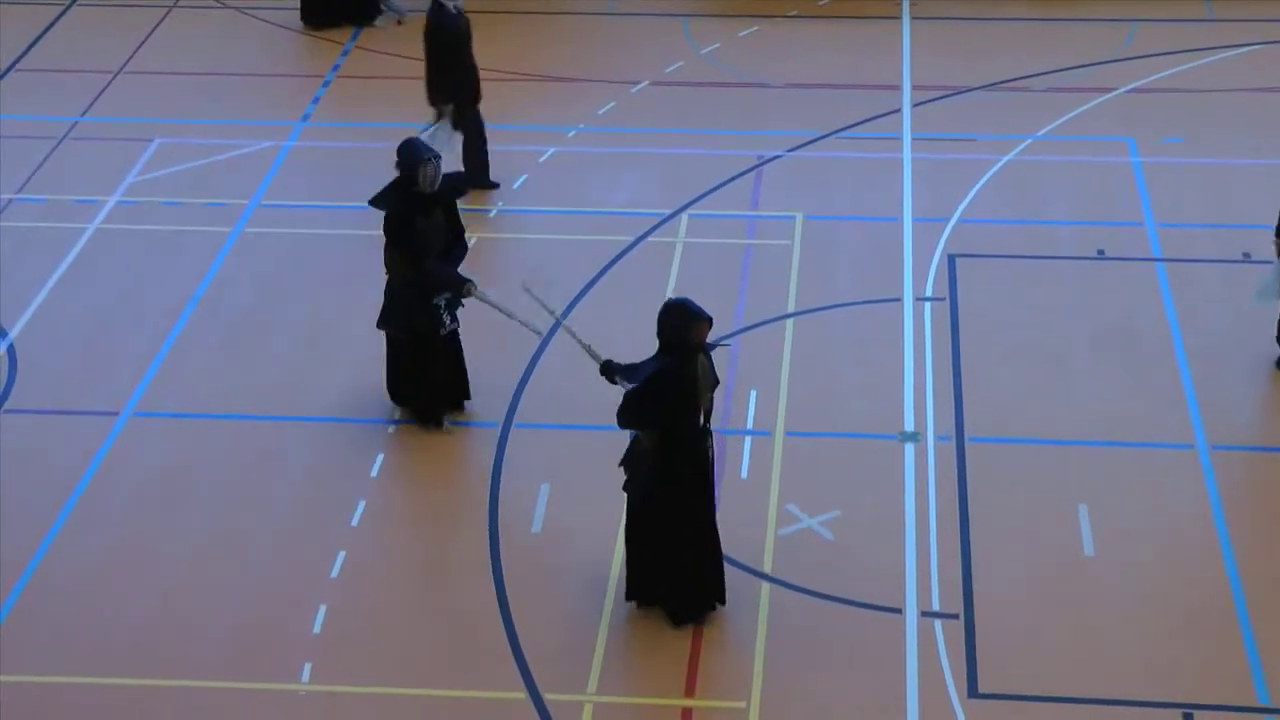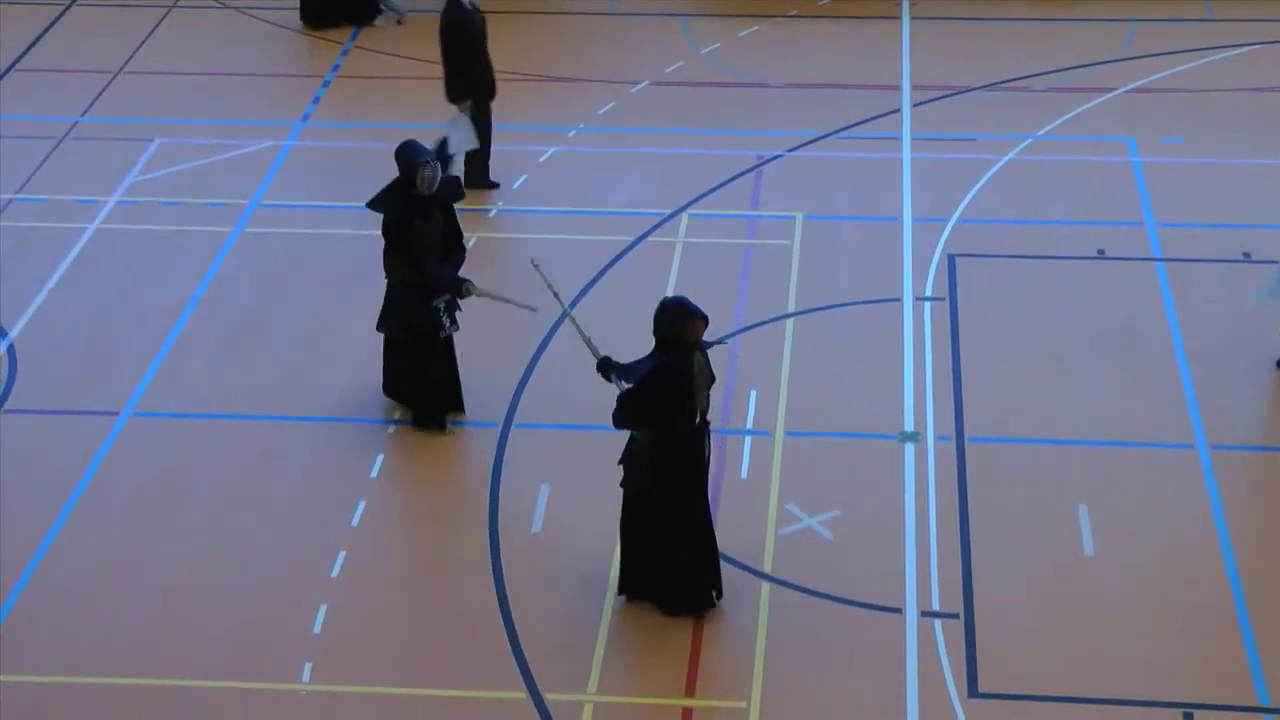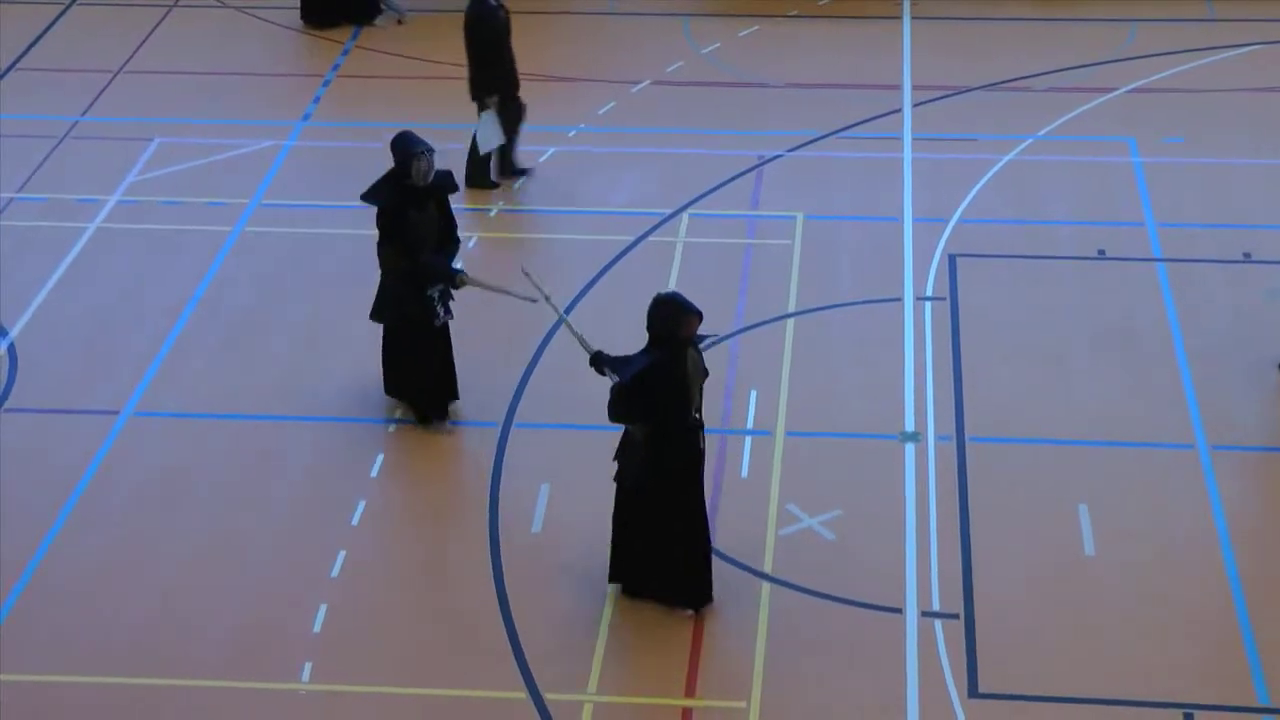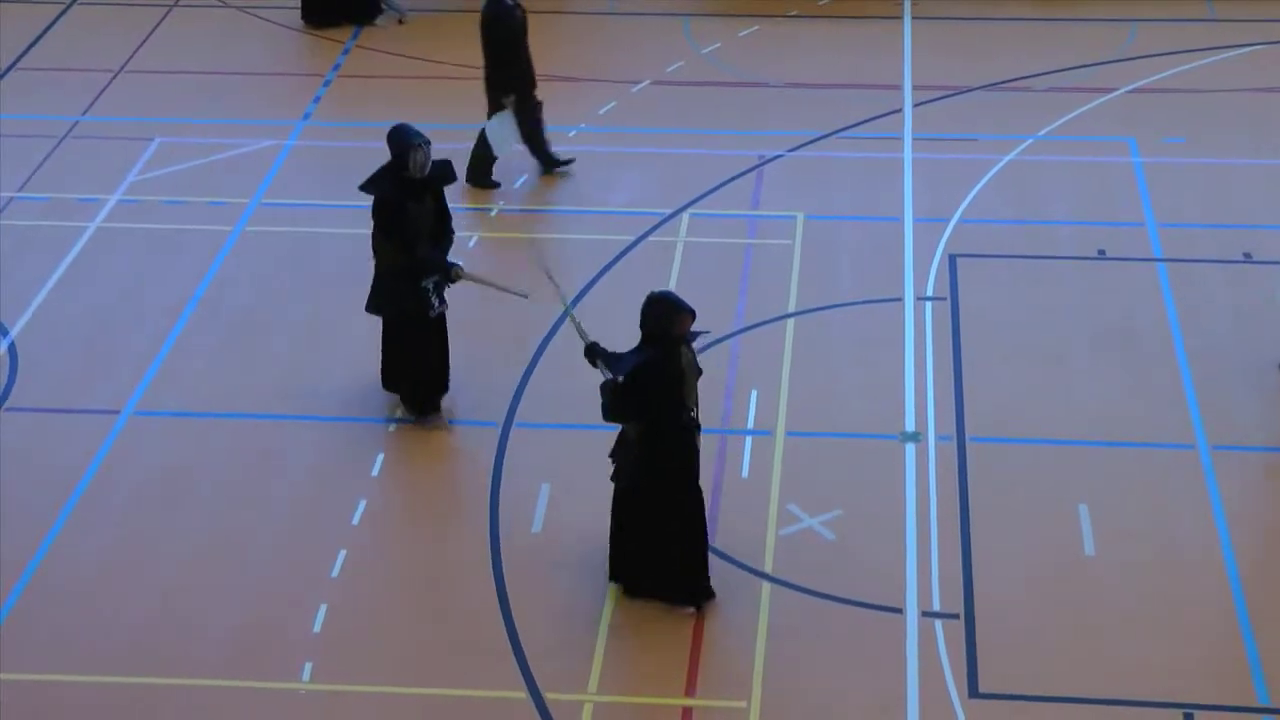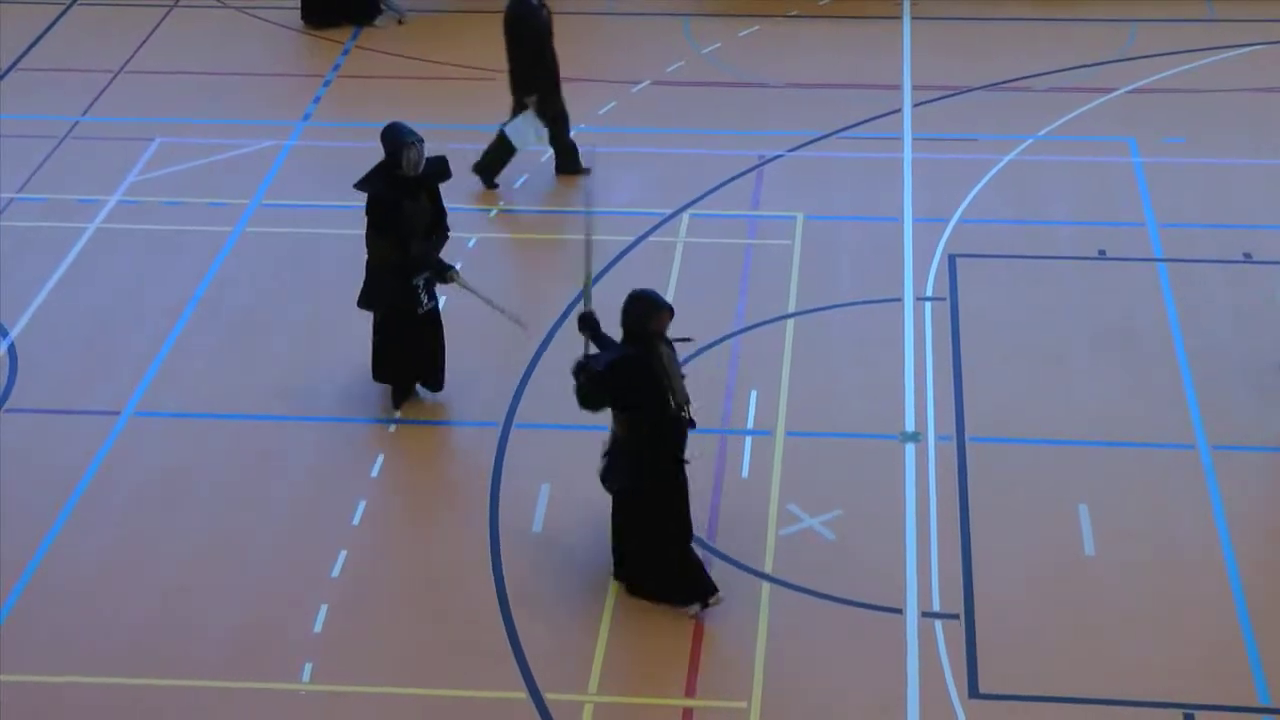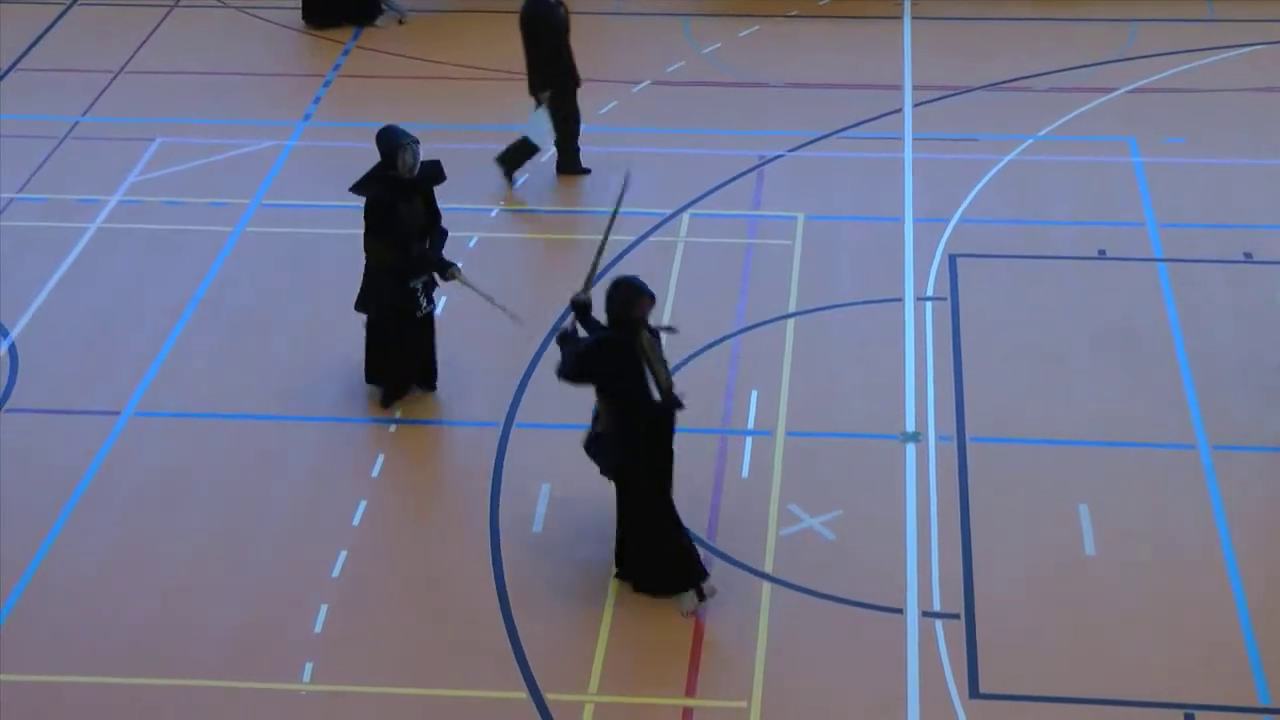
dt=0.1s
person 1, frame 1
left shoulder: (663, 375)
right shoulder: (699, 359)
left elbow: (628, 418)
left wrist: (629, 394)
right wrist: (620, 371)
left hip: (667, 463)
right hip: (694, 455)
left knee: (667, 531)
right knee: (694, 527)
left ankle: (685, 603)
right ankle: (700, 597)
person 1, frame 2
left shoulder: (661, 372)
right shoulder: (694, 357)
left elbow: (625, 418)
left wrist: (625, 396)
right wrist: (616, 368)
left hip: (664, 460)
right hip: (691, 452)
left knee: (667, 527)
right knee: (688, 522)
left ankle: (688, 597)
person 1, frame 3
left shoulder: (655, 368)
right shoulder: (687, 353)
left elbow: (619, 412)
left wrist: (618, 390)
right wrist: (608, 362)
left hip: (660, 455)
right hip: (685, 447)
left knee: (664, 522)
left ankle: (688, 592)
person 1, frame 4
left shoulder: (650, 366)
right shoulder: (679, 352)
left elbow: (614, 411)
left wrist: (614, 391)
right wrist: (604, 356)
left hip: (658, 453)
right hip: (678, 445)
left knee: (665, 520)
left ankle: (690, 590)
person 1, frame 5
left shoulder: (630, 363)
right shoulder: (658, 348)
right wrist: (595, 333)
left hip: (649, 448)
right hip: (666, 439)
left knee: (657, 519)
left ankle: (695, 590)
person 1, frame 6
left shoulder: (607, 347)
right shoulder: (646, 334)
left elbow: (570, 371)
left wrist: (568, 344)
right wrist: (587, 319)
left hip: (635, 434)
right hip: (657, 425)
left knee: (650, 509)
left ankle: (691, 580)
person 2, frame 1
left shoulder: (444, 196)
right shoulder: (399, 209)
left elbow: (458, 241)
right elbow: (417, 260)
left wrist: (448, 271)
right wrist: (457, 282)
left hip: (439, 282)
right hip: (409, 287)
left knee: (445, 341)
right knee: (417, 348)
left ankle: (444, 399)
right ankle: (427, 407)
person 2, frame 2
left shoulder: (441, 198)
right shoulder: (397, 212)
left elbow: (456, 244)
right elbow: (415, 262)
left wrist: (449, 278)
right wrist: (455, 283)
left hip: (436, 284)
right hip: (408, 289)
left knee: (439, 346)
right knee: (417, 350)
left ankle: (439, 404)
right ankle: (428, 411)
person 2, frame 3
left shoulder: (435, 190)
right shoulder: (392, 203)
left elbow: (450, 235)
right elbow: (410, 252)
left wrist: (444, 267)
right wrist: (449, 274)
left hip: (431, 276)
right hip: (402, 280)
left knee: (435, 336)
right knee: (412, 341)
left ankle: (434, 399)
right ankle: (428, 405)
person 2, frame 4
left shoulder: (431, 182)
right shoulder: (388, 195)
left elbow: (444, 227)
right elbow: (407, 244)
left wrist: (438, 259)
right wrist: (445, 266)
left hip: (427, 267)
right hip: (398, 272)
left knee: (433, 328)
right knee: (407, 333)
left ankle: (428, 389)
right ankle: (416, 396)
person 2, frame 5
left shoulder: (426, 180)
right shoulder: (382, 193)
left elbow: (440, 224)
right elbow: (402, 242)
left wrist: (432, 258)
right wrist: (439, 266)
left hip: (419, 264)
right hip: (390, 267)
left knee: (427, 322)
right knee: (397, 326)
left ankle: (423, 375)
right ankle: (402, 382)
person 2, frame 6
left shoulder: (421, 181)
right shoulder: (379, 195)
left elbow: (433, 223)
right elbow: (400, 242)
left wrist: (435, 259)
right wrist: (440, 264)
left hip: (415, 265)
right hip: (387, 269)
left knee: (419, 324)
right knee: (392, 328)
left ankle: (418, 375)
right ankle: (394, 383)
